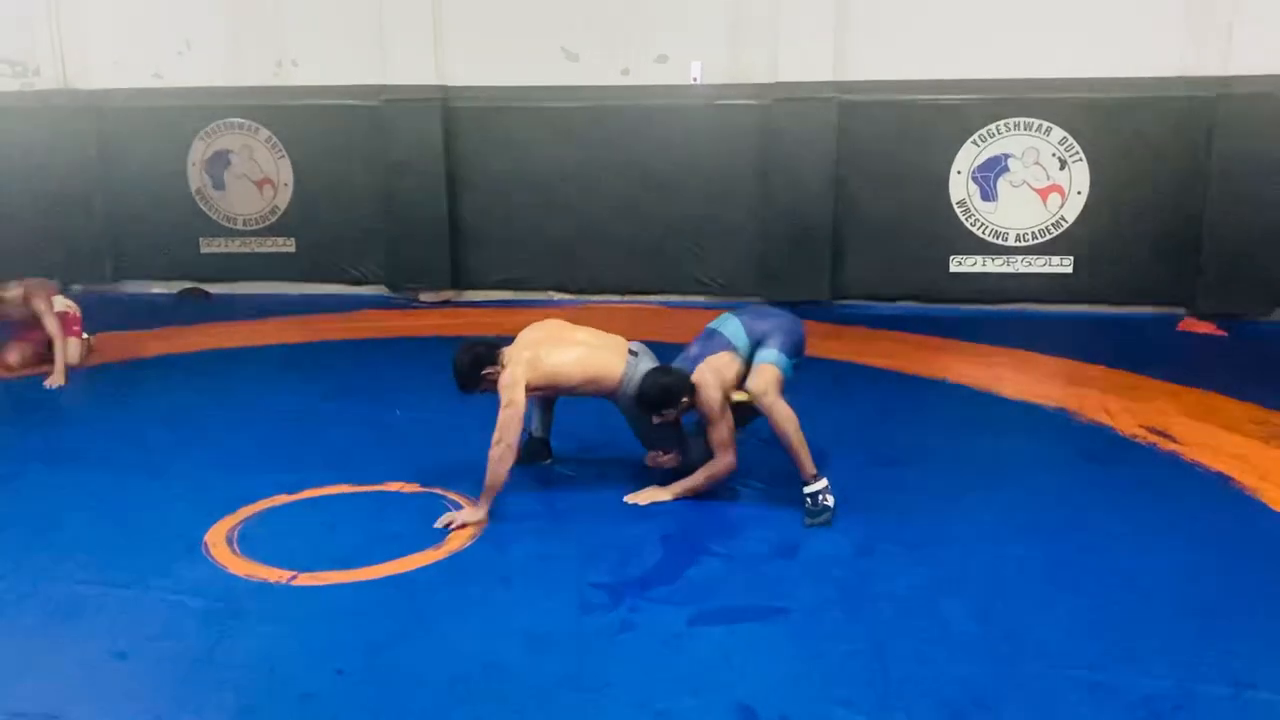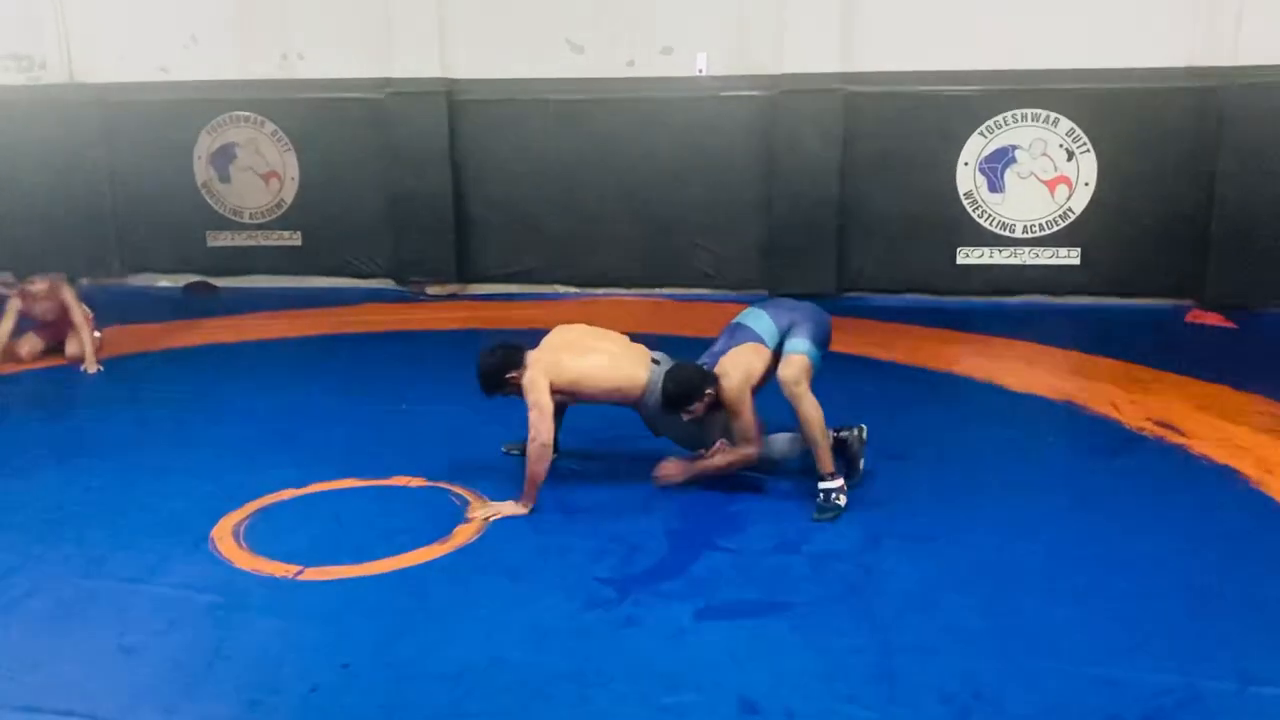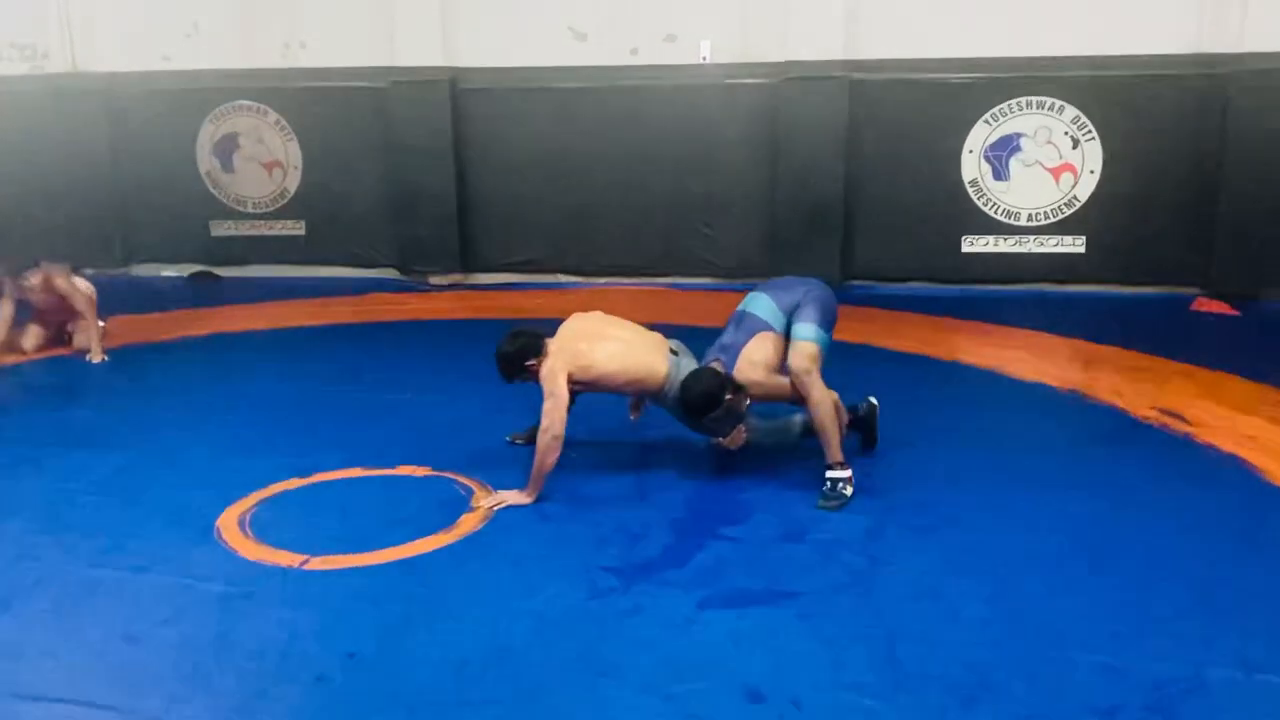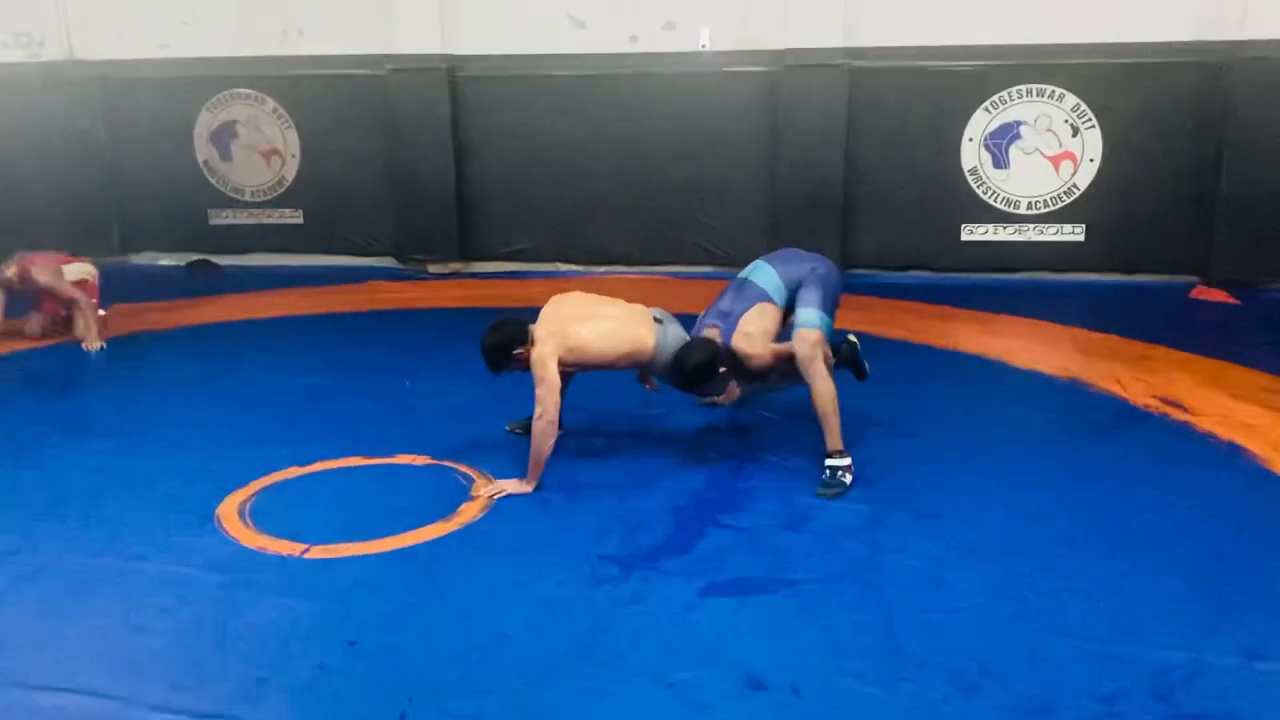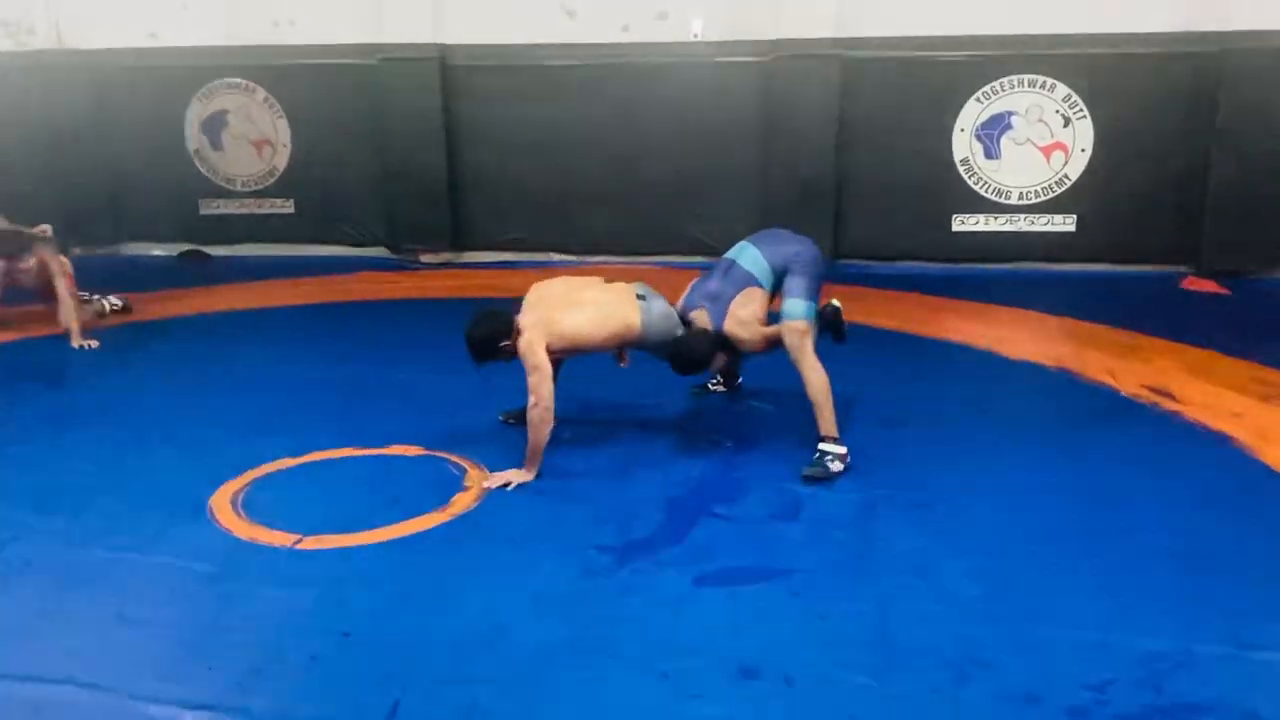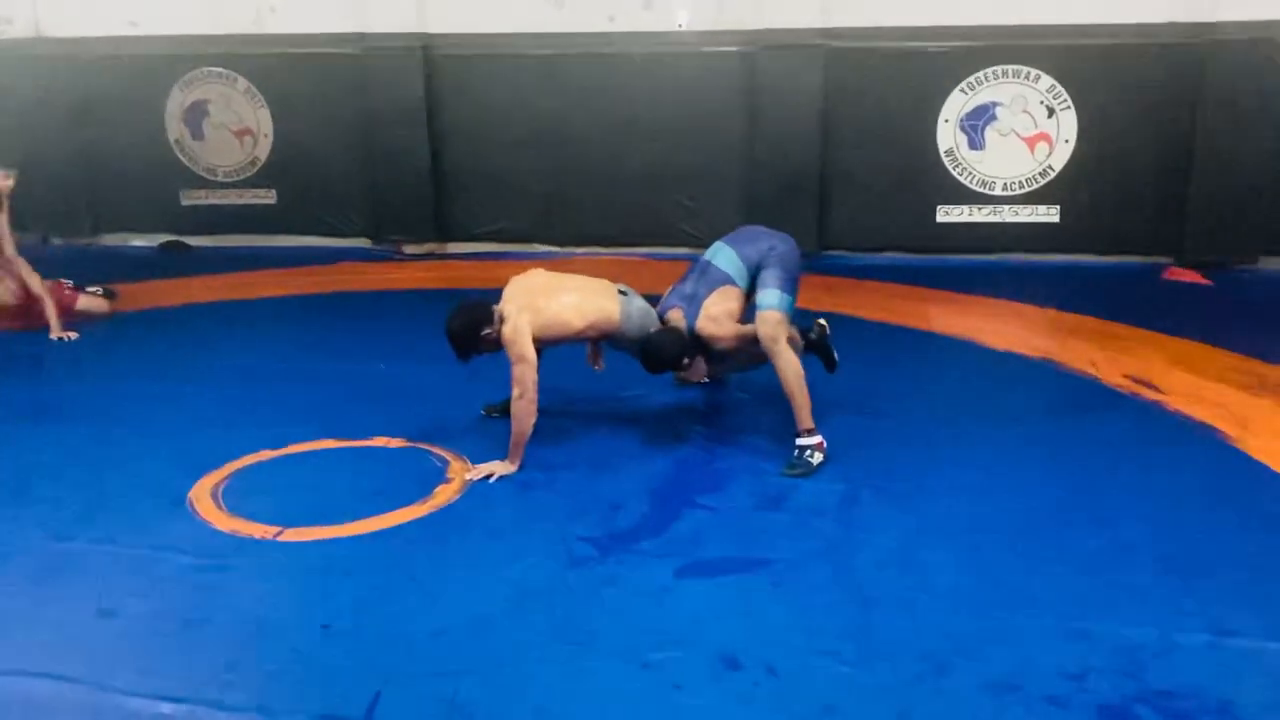
dt=0.4s
person 1, frame 1
left shoulder: (511, 375)
right shoulder: (533, 332)
left elbow: (504, 444)
left wrist: (480, 509)
left hip: (635, 382)
right hip: (633, 353)
right ankle: (539, 447)
person 1, frame 2
left shoulder: (534, 377)
right shoulder: (558, 336)
left elbow: (540, 442)
left wrist: (525, 503)
left hip: (659, 392)
right hip: (656, 362)
left ankle: (834, 440)
person 1, frame 3
left shoulder: (553, 366)
right shoulder: (576, 323)
left elbow: (553, 433)
left wrist: (529, 493)
left hip: (677, 386)
right hip: (671, 350)
left knee: (751, 433)
left ankle: (851, 417)
person 1, frame 4
left shoulder: (543, 353)
right shoulder: (557, 304)
left elbow: (546, 419)
left wrist: (528, 482)
left hip: (663, 349)
right hip: (655, 319)
person 1, frame 5
left shoulder: (530, 341)
right shoulder: (538, 292)
left elbow: (541, 406)
left wrist: (528, 470)
left hip: (651, 325)
right hip: (637, 295)
person 1, frame 6
left shoulder: (514, 329)
right shoulder: (518, 284)
left elbow: (525, 397)
left wrist: (512, 462)
left hip: (628, 322)
right hip: (617, 294)
person 2, frame 1
left shoulder: (706, 389)
right shoulder: (671, 384)
left elbow: (726, 460)
left wrist: (671, 491)
left hip: (780, 327)
right hip: (746, 321)
left knee: (760, 390)
left ankle: (816, 484)
person 2, frame 2
left shoulder: (730, 385)
right shoulder: (697, 382)
left elbow: (751, 449)
left wrist: (690, 469)
left hip: (804, 319)
left knee: (791, 380)
left ankle: (832, 482)
person 2, frame 3
left shoulder: (752, 380)
right shoulder: (708, 373)
left elbow: (824, 397)
left hip: (810, 295)
right hip: (775, 293)
left knee: (802, 370)
left ankle: (839, 470)
person 2, frame 4
left shoulder: (750, 351)
right shoulder: (700, 338)
left elbow: (805, 355)
right wrist: (738, 382)
left hip: (815, 273)
right hip: (780, 265)
left knee: (808, 356)
left ankle: (838, 458)
person 2, frame 5
left shoulder: (742, 334)
right shoulder: (684, 310)
left elbow: (790, 335)
left hip: (798, 255)
right hip: (765, 245)
left knee: (799, 345)
left ankle: (832, 445)
right ankle: (729, 377)
person 2, frame 6
left shoulder: (716, 333)
right shoulder: (664, 312)
left elbow: (763, 334)
left hip: (775, 251)
right hip: (744, 241)
left knee: (770, 336)
left ankle: (810, 438)
